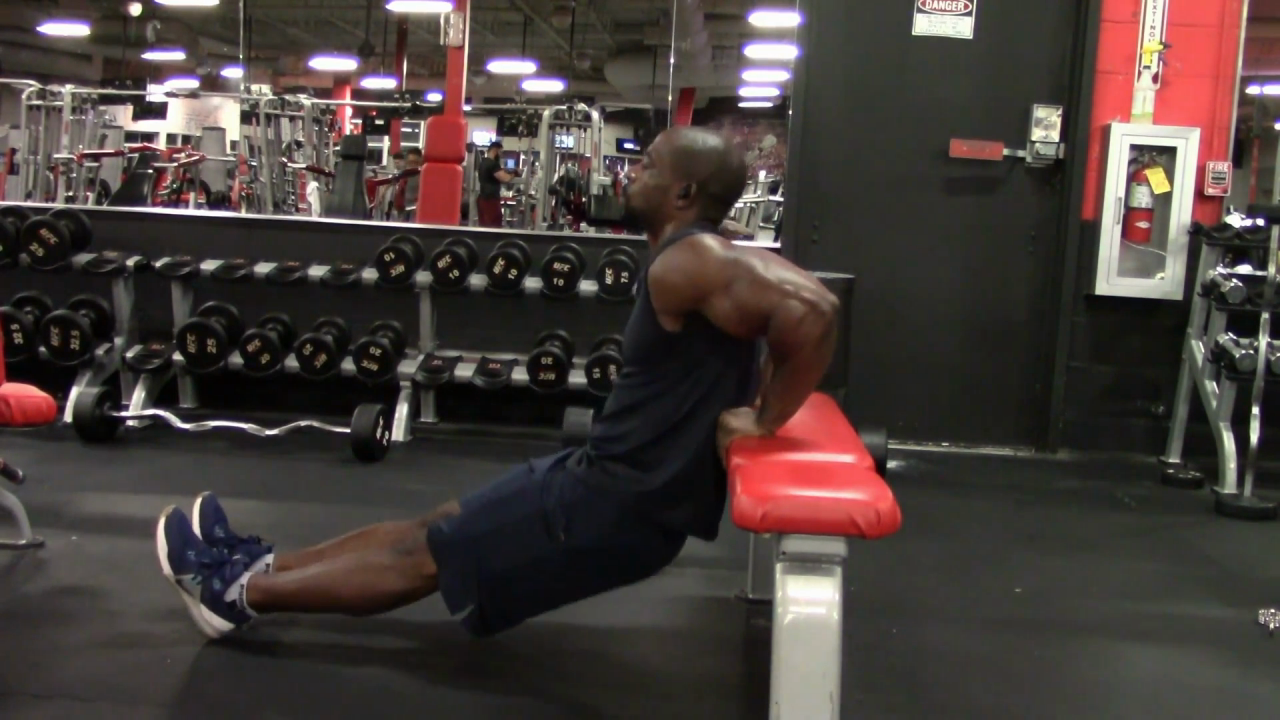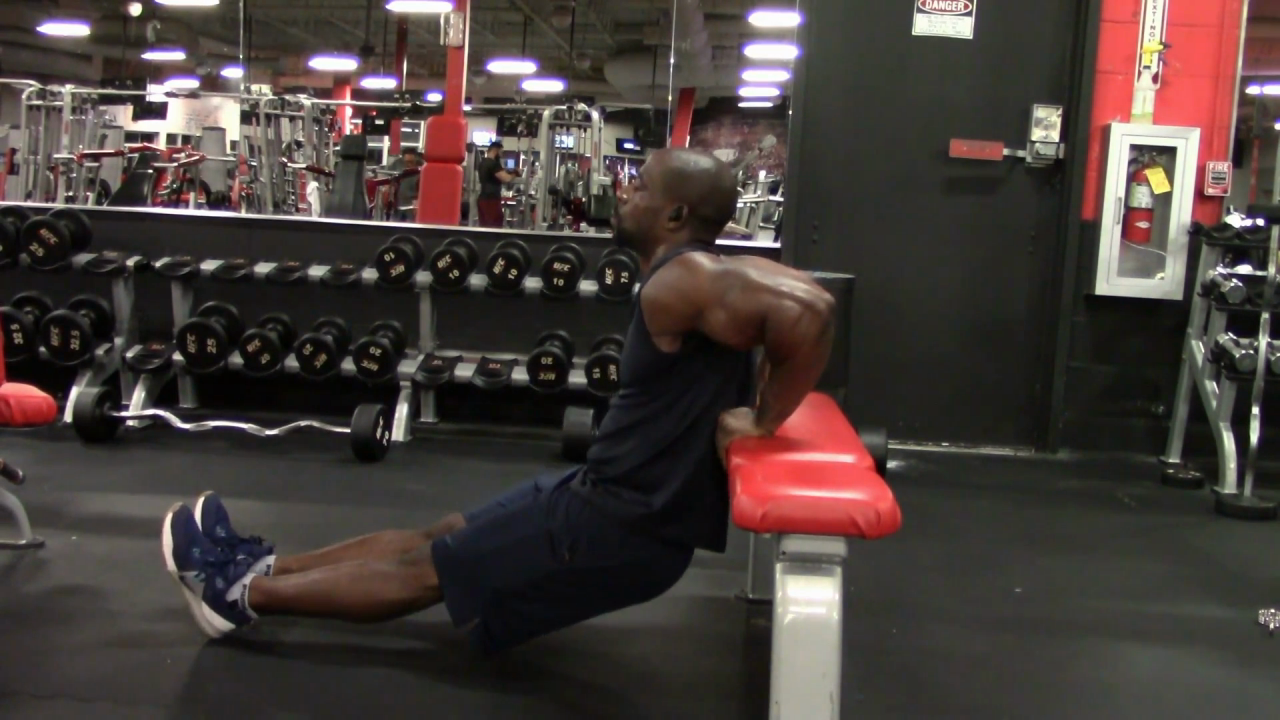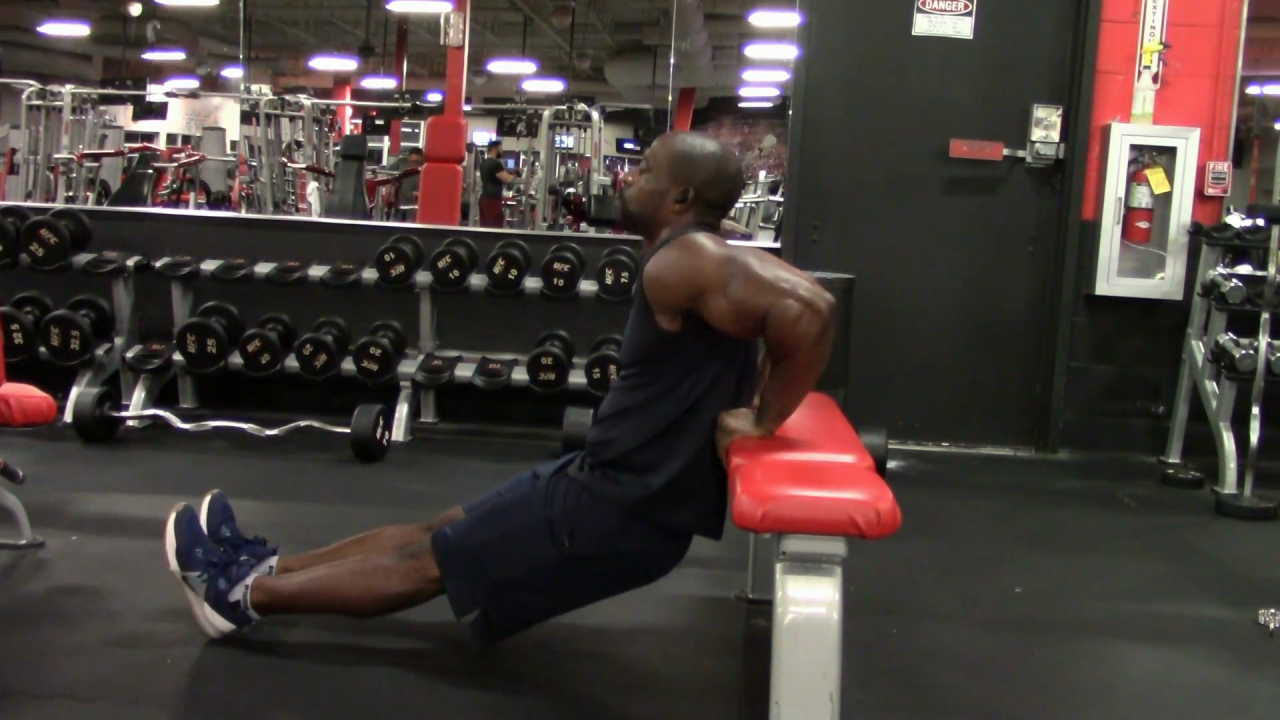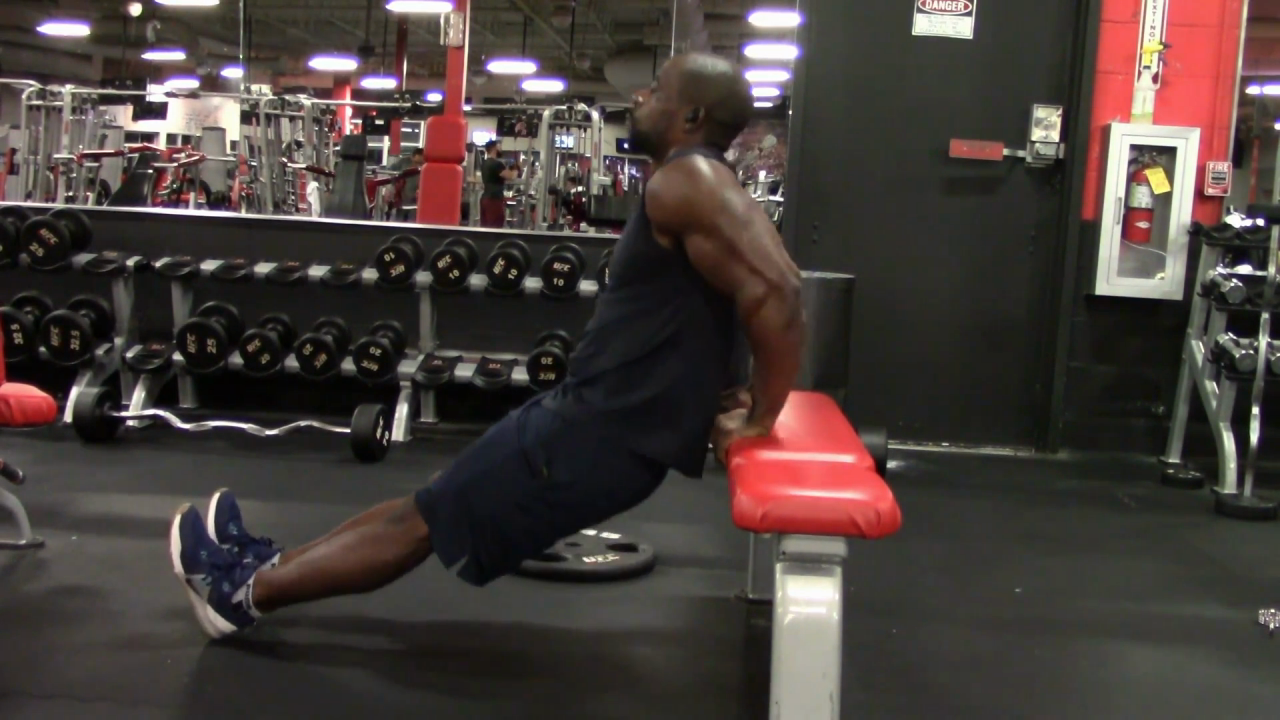
dt=0.4s
person 1, frame 1
left shoulder: (687, 263)
right shoulder: (704, 259)
left elbow: (812, 312)
right elbow: (791, 310)
left wrist: (766, 422)
right wrist: (756, 400)
left hip: (623, 504)
right hip: (612, 475)
left knee: (430, 558)
right knee: (440, 527)
left ankle: (240, 592)
right ankle: (264, 566)
person 1, frame 2
left shoulder: (679, 284)
right shoulder: (700, 277)
left elbow: (809, 311)
right elbow: (790, 297)
left wrist: (762, 423)
right wrist: (758, 407)
left hip: (628, 525)
right hip: (615, 492)
left knee: (432, 569)
right knee: (444, 536)
left ankle: (241, 592)
right ankle: (265, 567)
person 1, frame 3
left shoulder: (682, 263)
right shoulder: (700, 261)
left elbow: (809, 311)
right elbow: (790, 305)
left wrist: (764, 422)
right wrist: (756, 402)
left hip: (626, 510)
right hip: (614, 481)
left knee: (433, 561)
right knee: (443, 530)
left ankle: (242, 593)
right ankle: (270, 568)
person 1, frame 4
left shoulder: (687, 182)
right shoulder: (703, 188)
left elbow: (776, 295)
right elbow: (764, 293)
left wrist: (761, 419)
right wrist: (749, 394)
left hip: (605, 435)
right hip: (598, 415)
left knee: (424, 522)
right knee: (435, 499)
left ankle: (244, 593)
right ankle: (269, 565)
